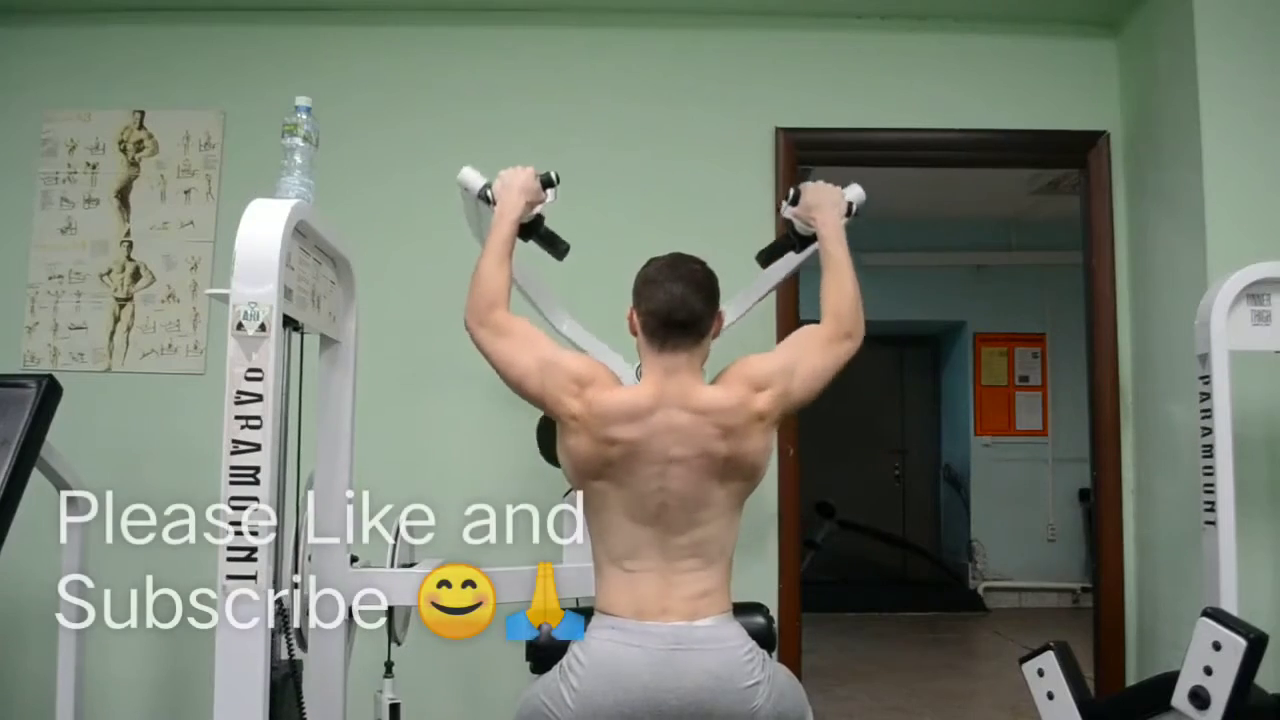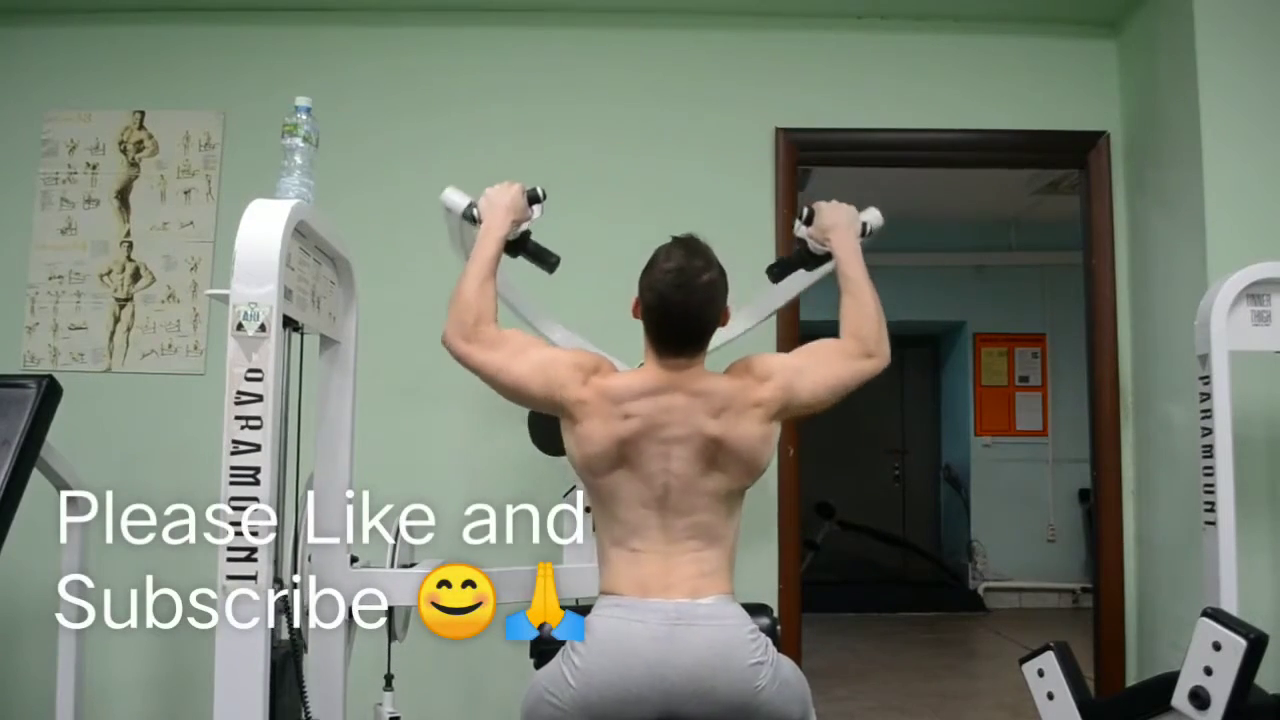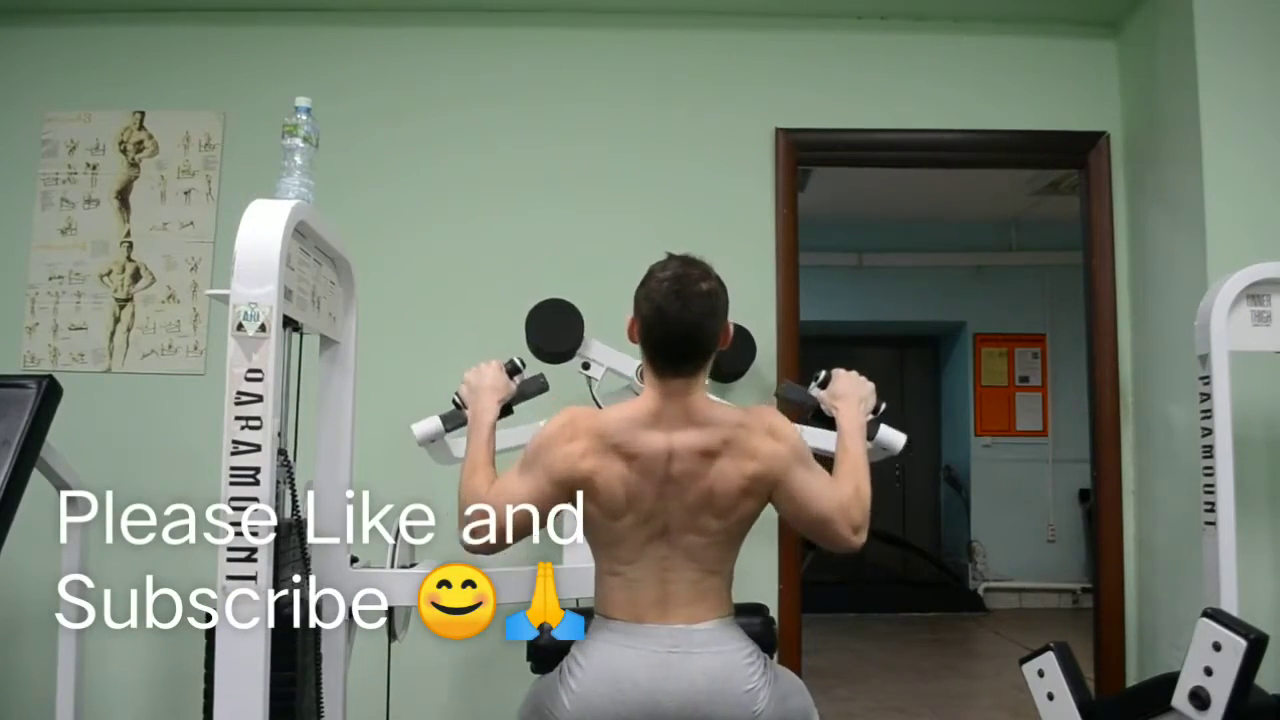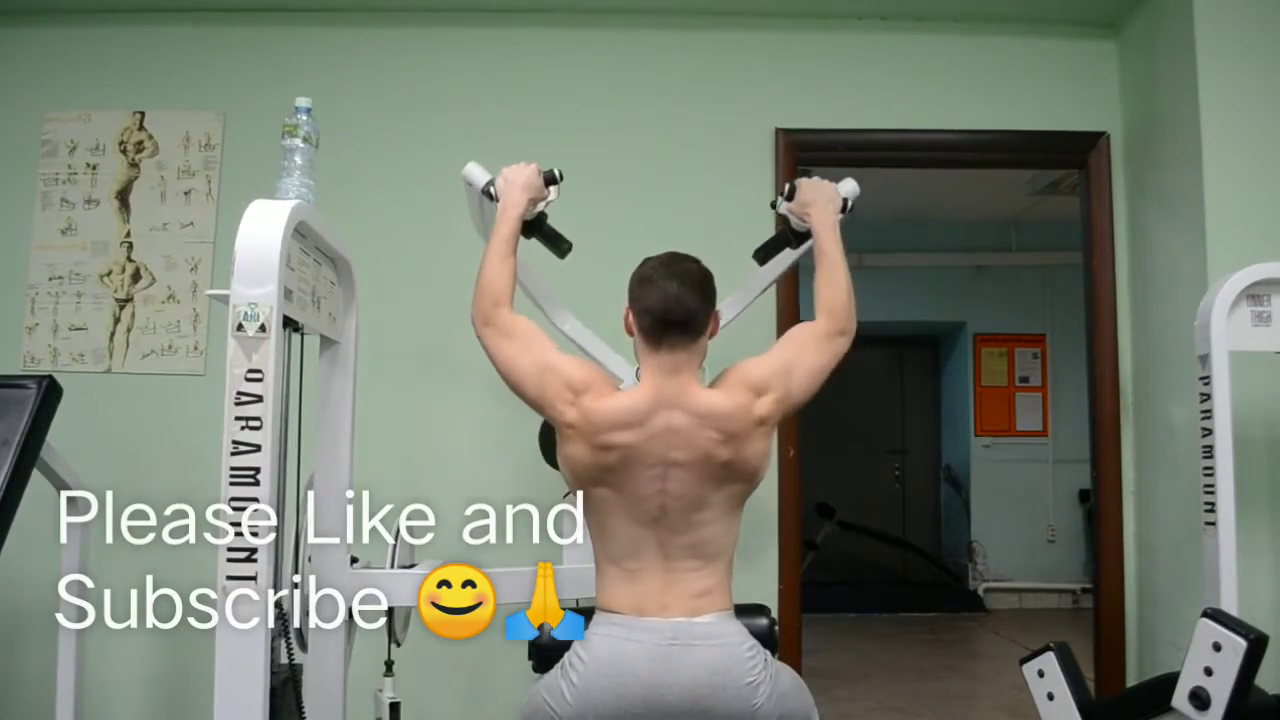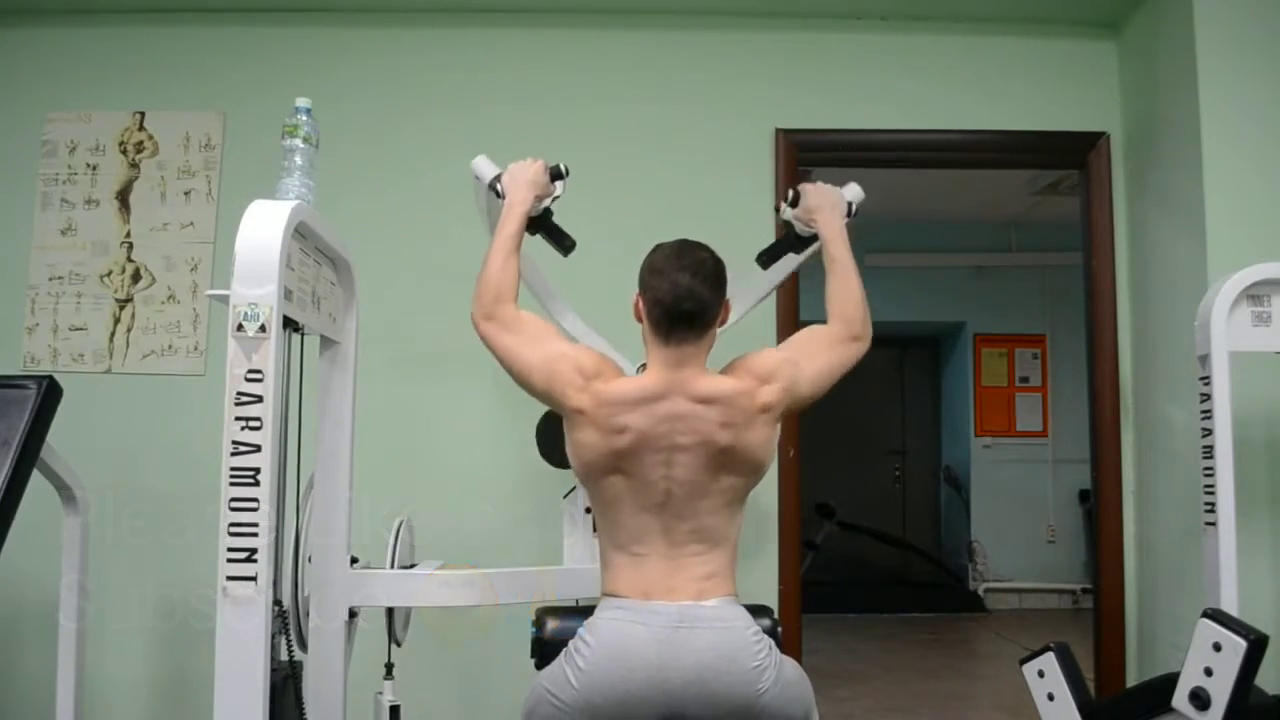
dt=1s
person 1, frame 1
left shoulder: (584, 406)
right shoulder: (751, 406)
left elbow: (484, 319)
right elbow: (845, 331)
left wrist: (508, 209)
right wrist: (829, 224)
left hip: (609, 667)
right hip: (723, 666)
person 1, frame 2
left shoulder: (587, 395)
right shoulder: (756, 398)
left elbow: (466, 337)
right elbow: (869, 352)
left wrist: (495, 226)
right wrist: (844, 242)
left hip: (612, 647)
right hip: (725, 645)
person 1, frame 3
left shoulder: (576, 438)
right shoulder: (764, 440)
left elbow: (479, 534)
right elbow: (850, 531)
left wrist: (483, 412)
right wrist: (850, 417)
left hip: (607, 678)
right hip: (724, 677)
person 1, frame 4
left shoulder: (583, 411)
right shoulder: (750, 409)
left elbow: (490, 317)
right elbow: (837, 327)
left wrist: (512, 206)
right wrist: (823, 220)
left hip: (609, 665)
right hip: (723, 662)
person 1, frame 5
left shoulder: (590, 397)
right shoulder: (756, 397)
left elbow: (491, 313)
right elbow: (852, 333)
left wrist: (518, 201)
right wrist: (830, 222)
left hip: (614, 648)
right hip: (728, 647)
